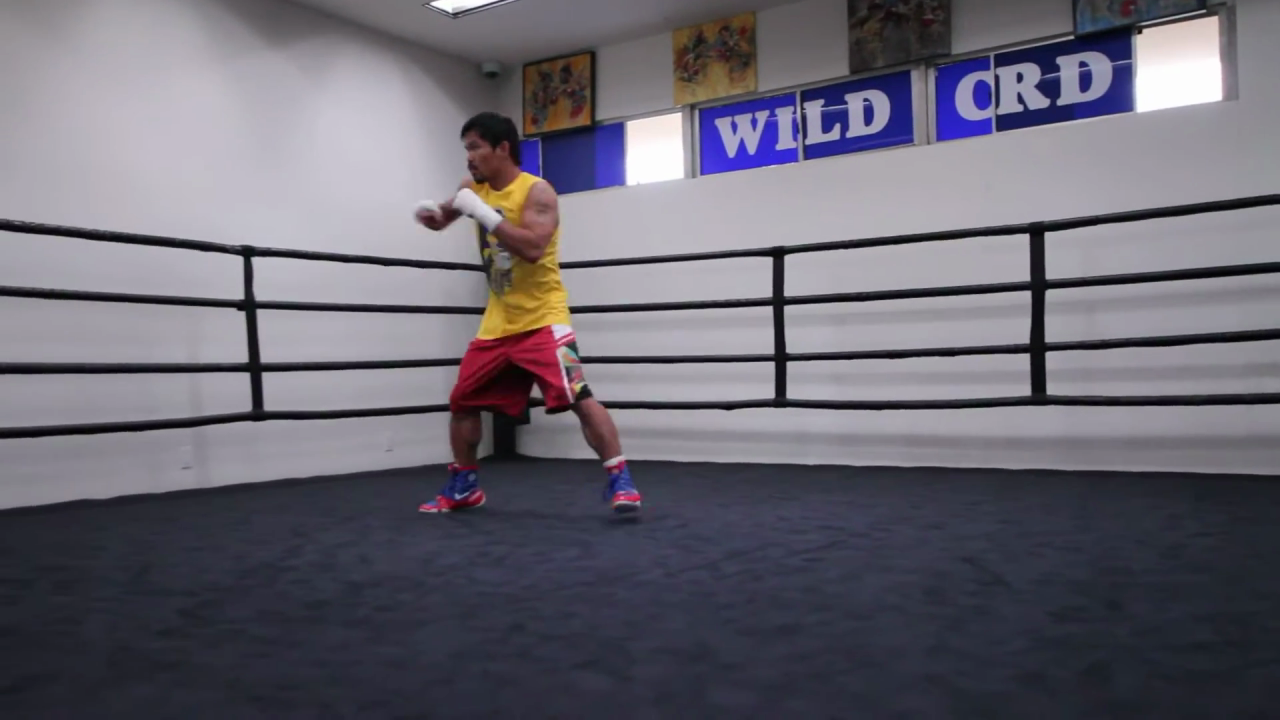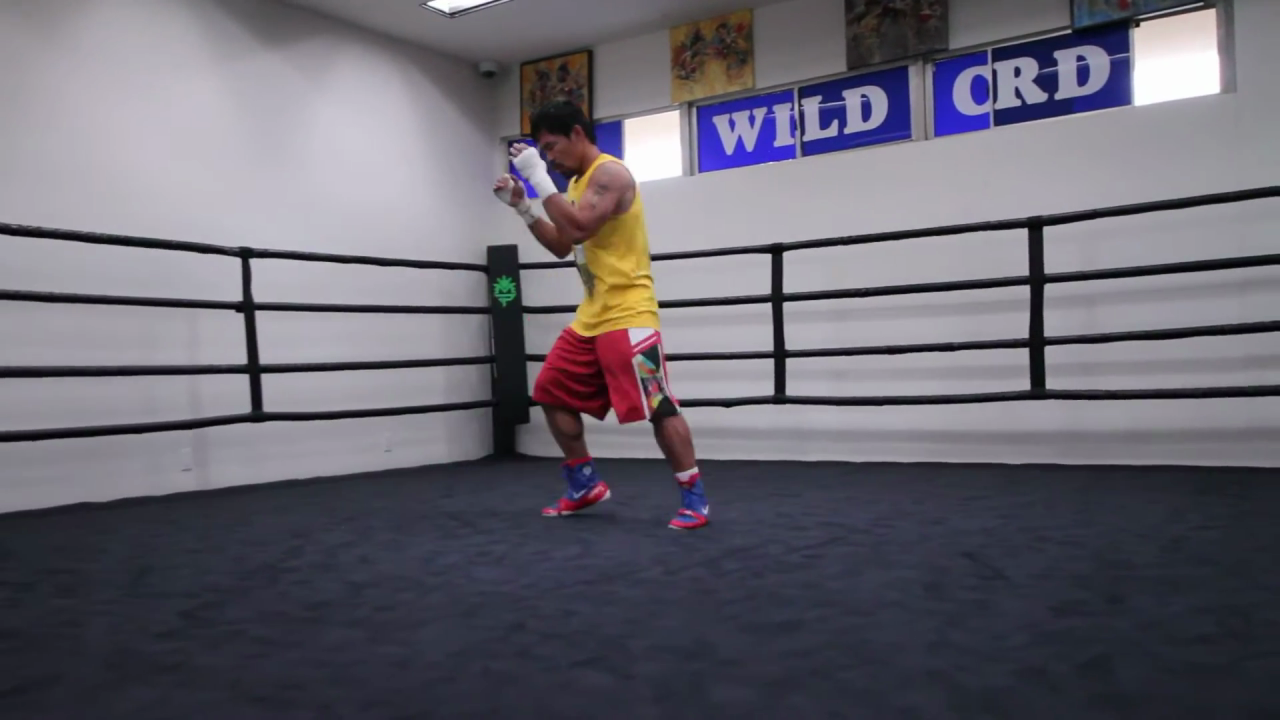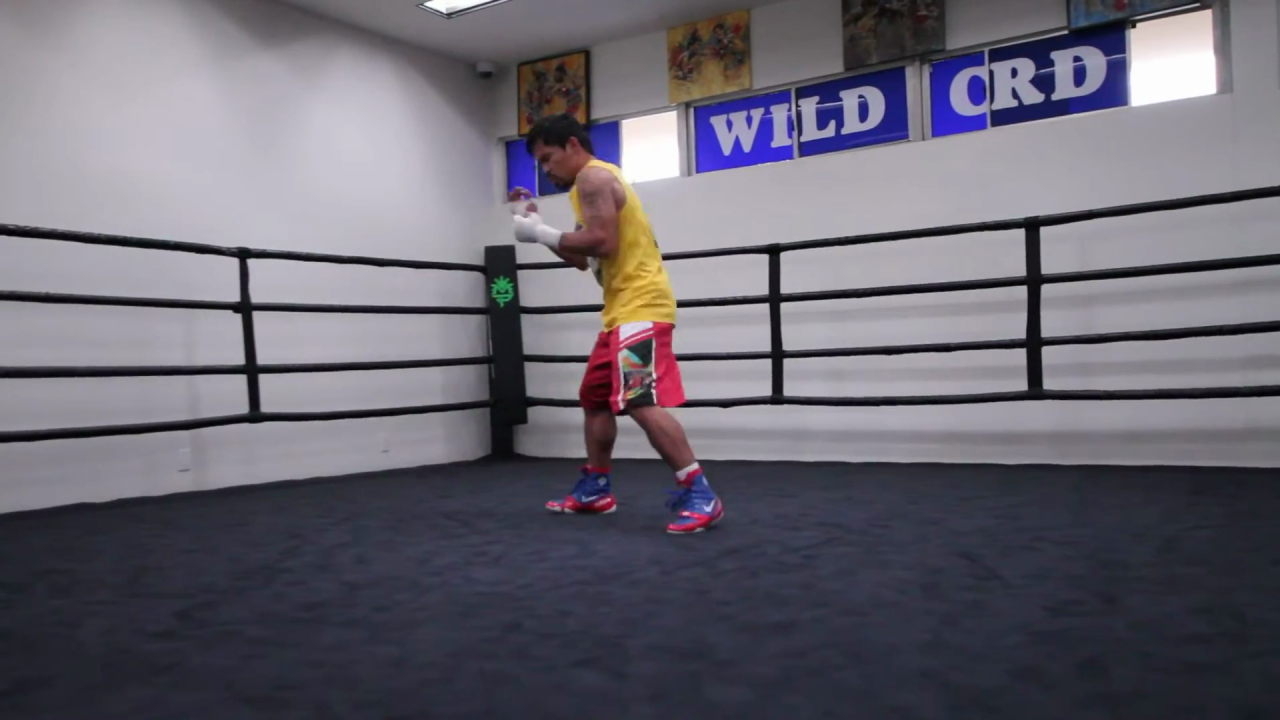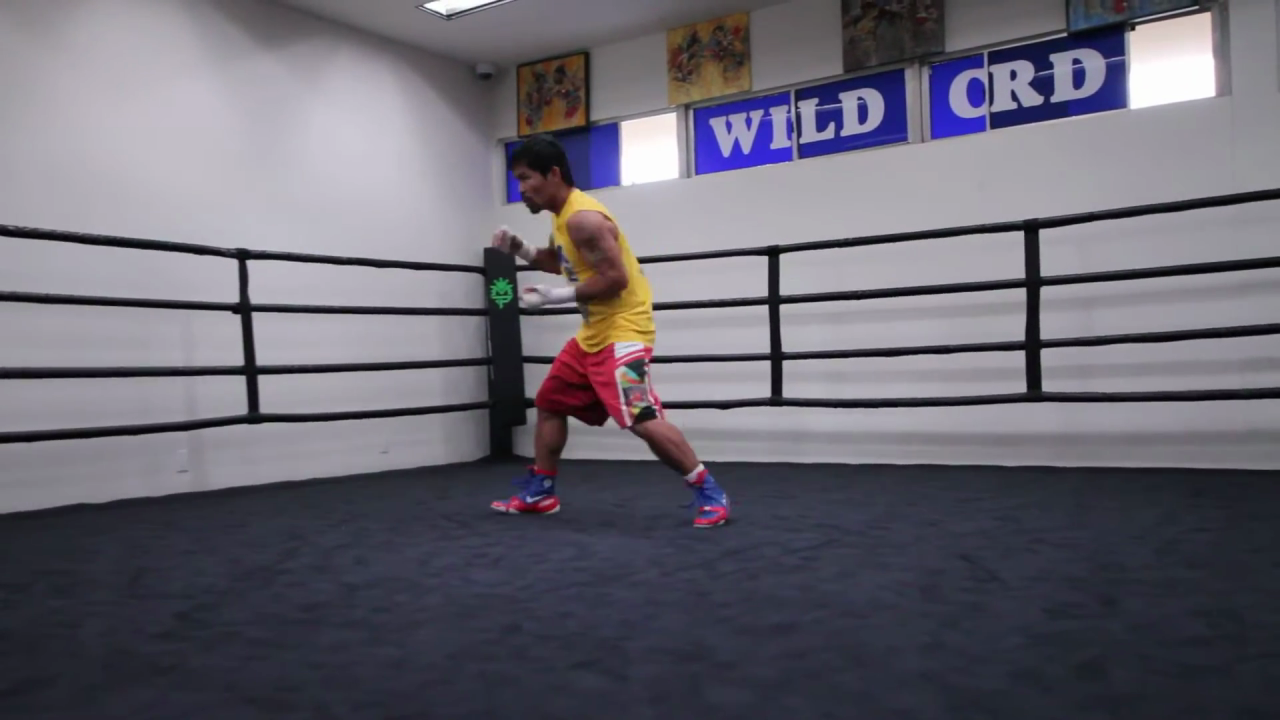
dt=0.5s
person 1, frame 1
left shoulder: (537, 191)
right shoulder: (475, 188)
left elbow: (533, 250)
right elbow: (442, 219)
left wrist: (482, 213)
right wrist: (430, 210)
left hip: (542, 318)
right hip: (498, 324)
left knee: (577, 397)
right knee: (463, 403)
left ankle: (621, 483)
right ankle: (462, 488)
person 1, frame 2
left shoulder: (611, 173)
right shoulder: (577, 183)
left elbow: (579, 229)
right elbow: (560, 246)
left wrist: (539, 179)
right wrist: (520, 204)
left hip: (628, 314)
right hip: (591, 317)
left knee: (656, 407)
right knee: (551, 394)
left ankle: (693, 497)
right ankle: (584, 482)
person 1, frame 3
left shoulder: (594, 178)
right shoulder: (591, 184)
left elbow: (602, 243)
right elbow: (588, 258)
left wrist: (544, 234)
right wrist: (537, 225)
left hip: (641, 308)
right hip: (624, 314)
left knee: (640, 404)
right knee: (595, 400)
left ankle: (700, 495)
right ankle: (594, 490)
person 1, frame 4
left shoulder: (583, 219)
right shoulder: (563, 214)
left elbow: (615, 279)
right elbow: (557, 262)
left wrist: (559, 295)
right wrist: (521, 249)
left hip: (624, 328)
right hip: (595, 331)
left knee: (640, 418)
right knee: (550, 404)
left ankle: (710, 494)
right ankle: (538, 491)
